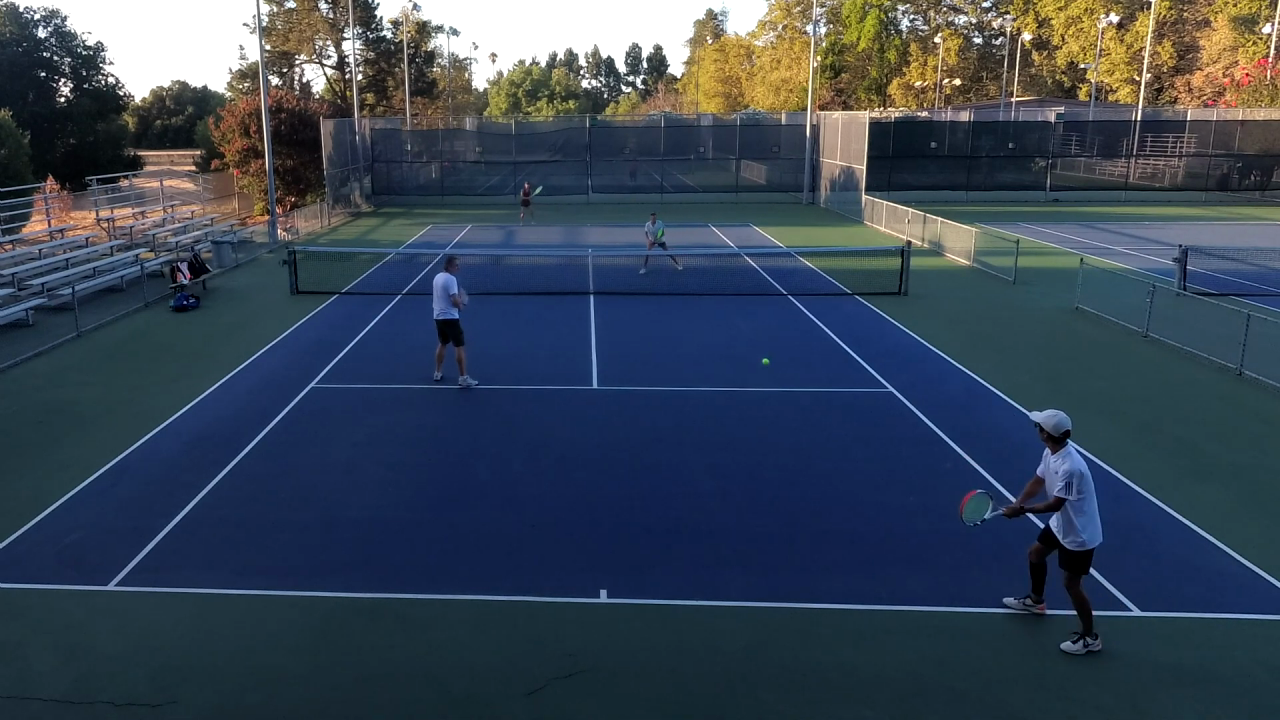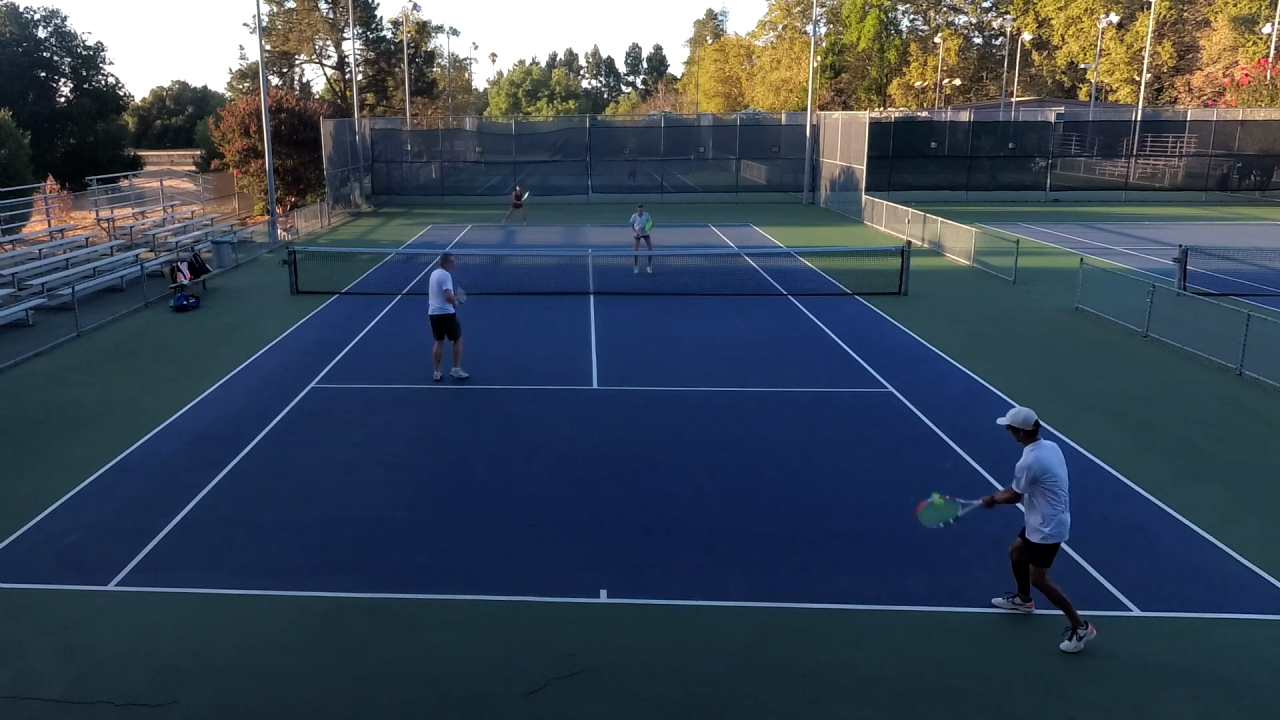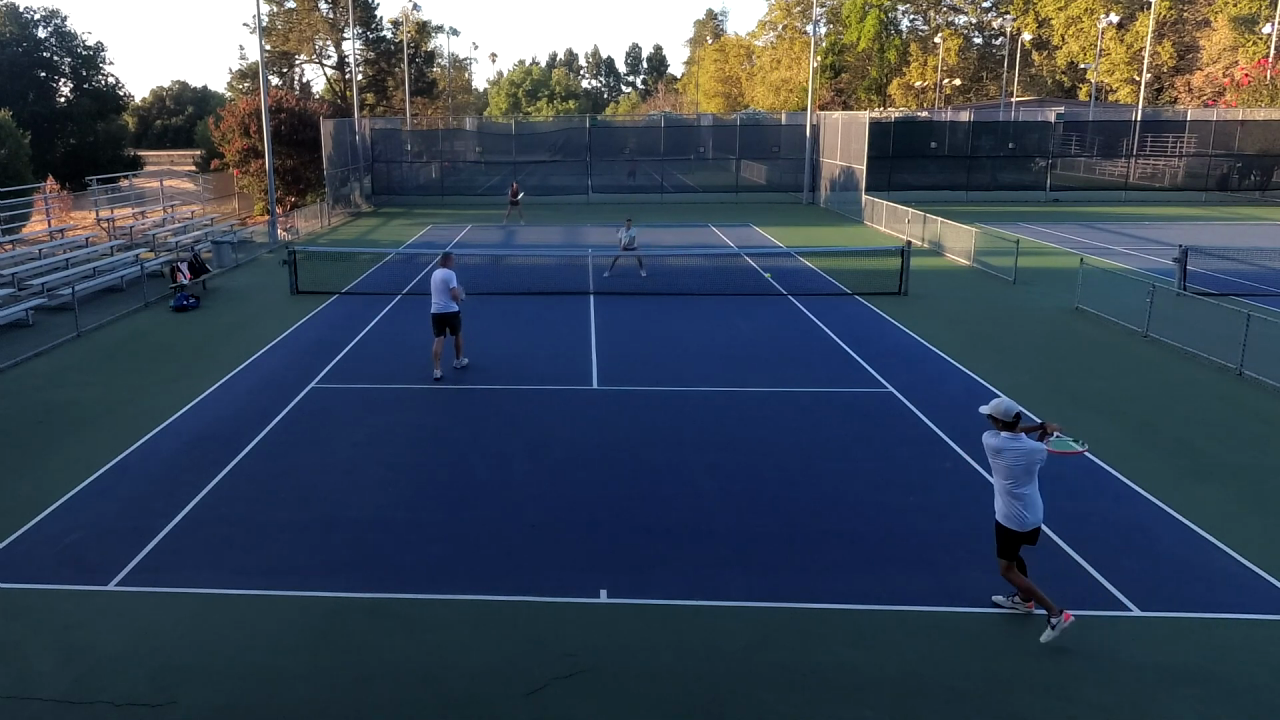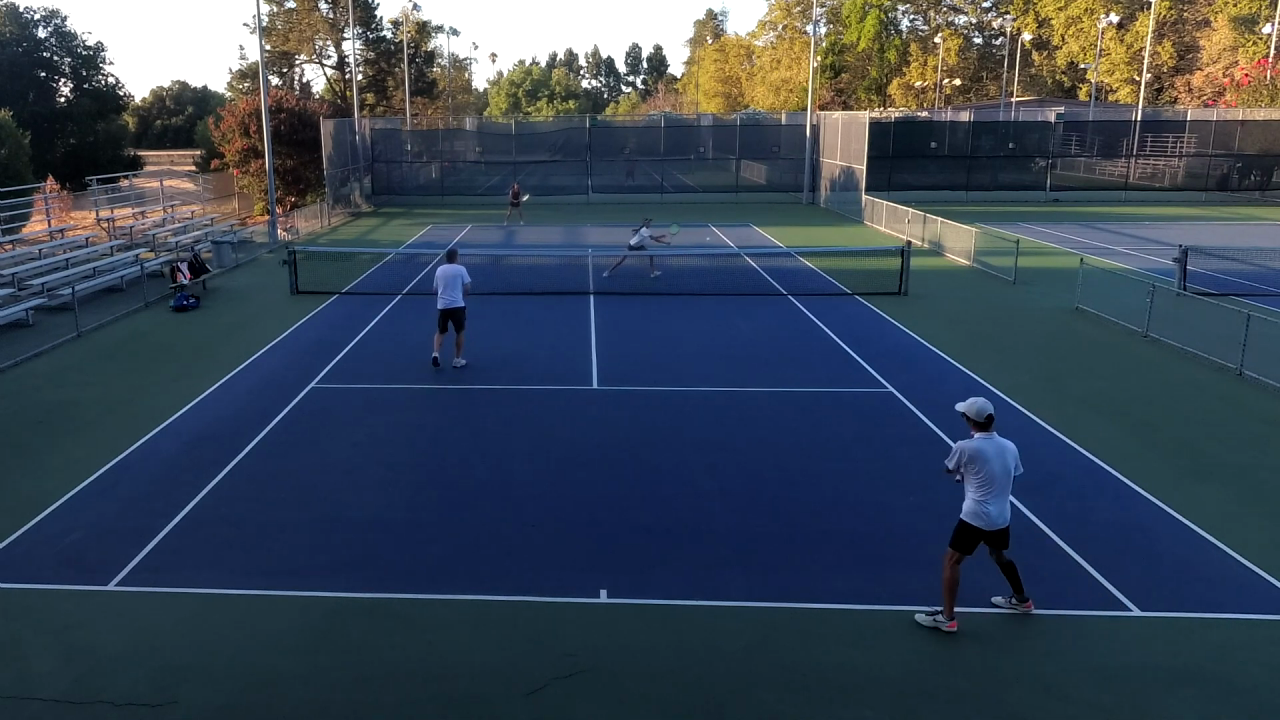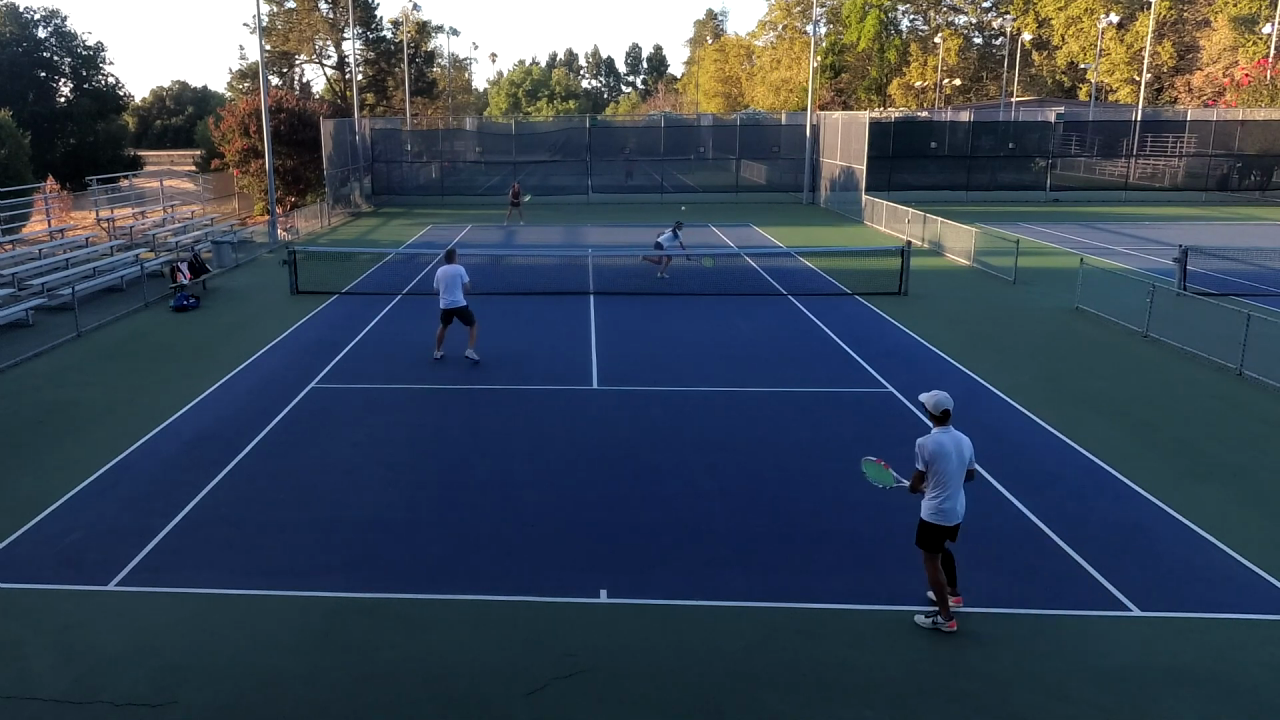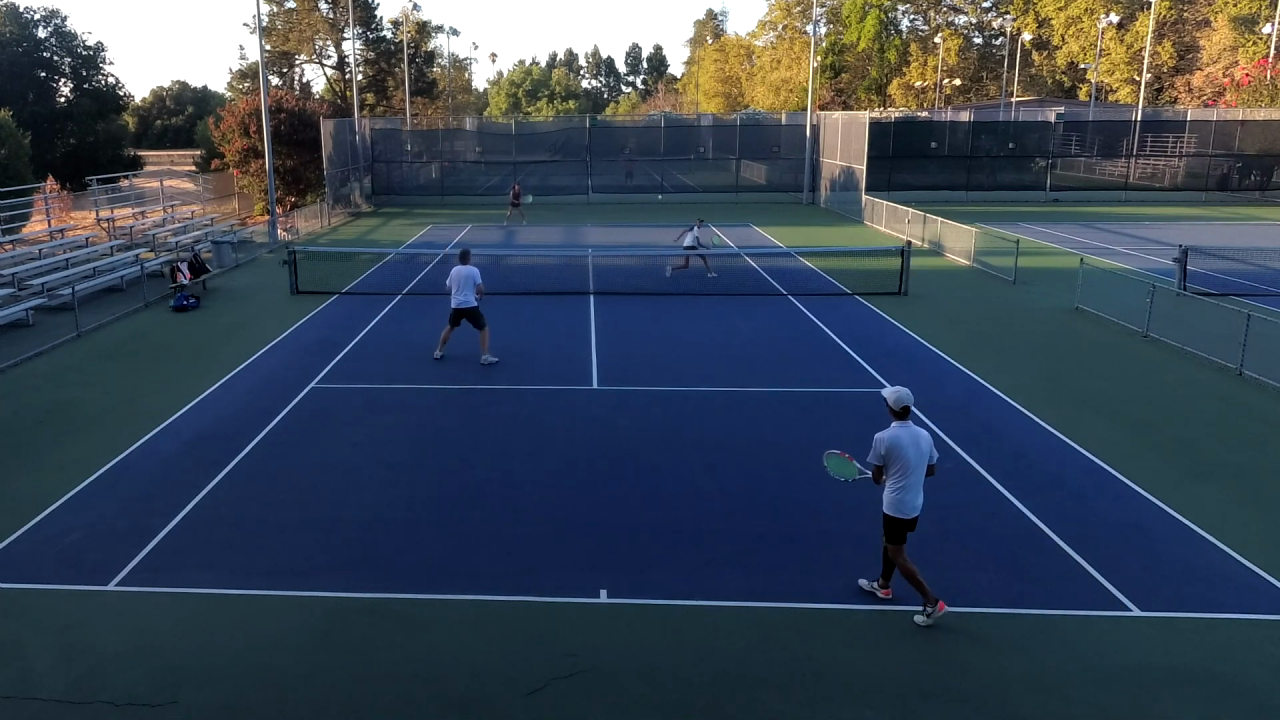
dt=0.3s
person 1, frame 1
left shoulder: (1071, 467)
right shoulder: (1050, 453)
left elbow: (1056, 504)
right elbow: (1037, 480)
left wrist: (1019, 510)
right wrist: (1018, 504)
left hip: (1078, 535)
right hip: (1059, 524)
left knee: (1071, 584)
right knee: (1035, 554)
left ankle: (1090, 637)
right ankle: (1036, 600)
person 1, frame 2
left shoulder: (1030, 462)
right shoulder: (1050, 447)
left elbow: (1015, 496)
left wrist: (993, 499)
right wrist: (1004, 493)
left hip: (1047, 528)
right hip: (1044, 522)
left knee: (1038, 579)
right knee: (1016, 552)
left ankle: (1081, 627)
right ankle: (1023, 599)
person 1, frame 3
left shoulder: (991, 441)
right shoulder: (1038, 449)
left wrist: (1040, 427)
left hip: (1010, 518)
right hip: (1033, 516)
left knee: (1009, 571)
right knee: (1012, 554)
left ankle: (1056, 614)
right ankle: (1023, 599)
person 1, frame 4
left shoulder: (965, 448)
right shoulder: (1010, 448)
left elbow: (949, 470)
left hip: (975, 516)
right hip: (1001, 517)
left knee: (951, 562)
right knee: (999, 556)
left ankle: (947, 616)
right ankle: (1021, 599)
person 1, frame 5
left shoulder: (925, 443)
right shoulder: (965, 441)
left elbow: (917, 482)
right elbow: (970, 475)
left wrist: (916, 488)
left hip: (935, 512)
right hip: (957, 510)
left knee: (931, 561)
right knee: (941, 549)
left ankle: (945, 617)
right ankle: (953, 594)
person 1, frame 6
left shoulder: (883, 438)
right shoulder: (924, 435)
left elbow: (877, 475)
right elbow: (931, 470)
left wrist: (881, 479)
left hip: (895, 505)
right hip: (914, 503)
left knee: (897, 556)
right knee: (889, 541)
left ankle: (933, 603)
right ankle: (883, 585)
